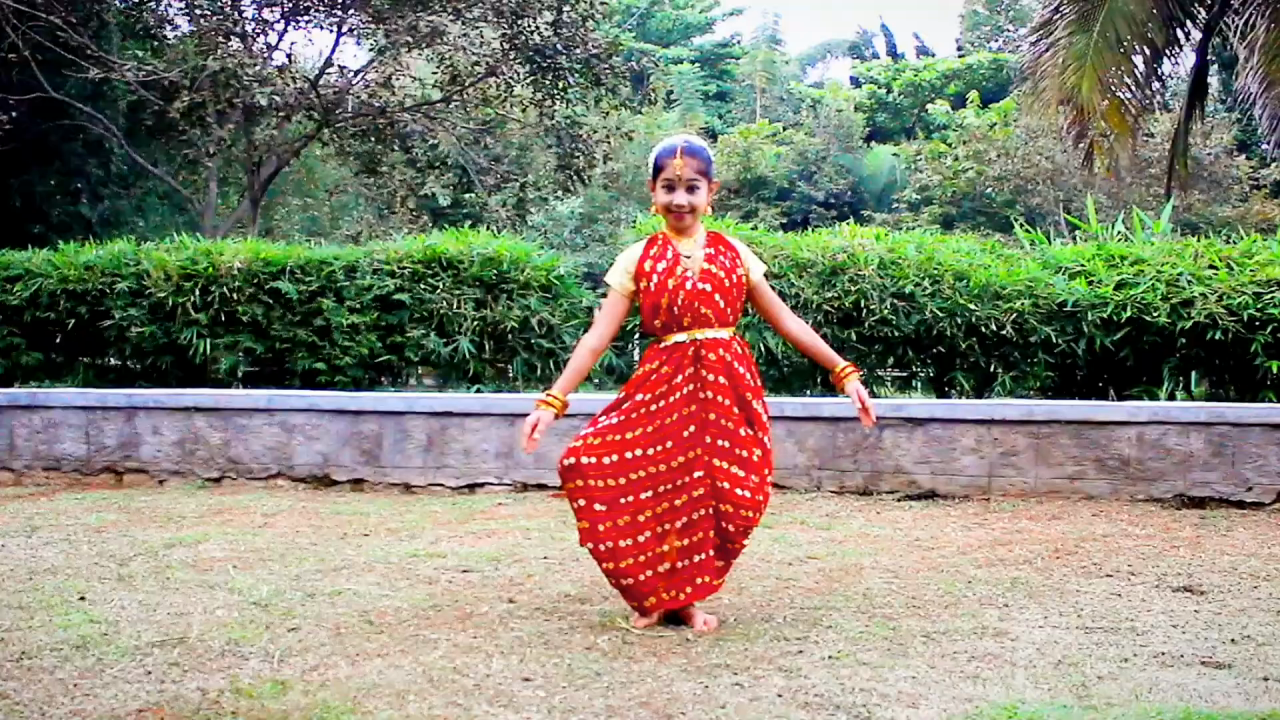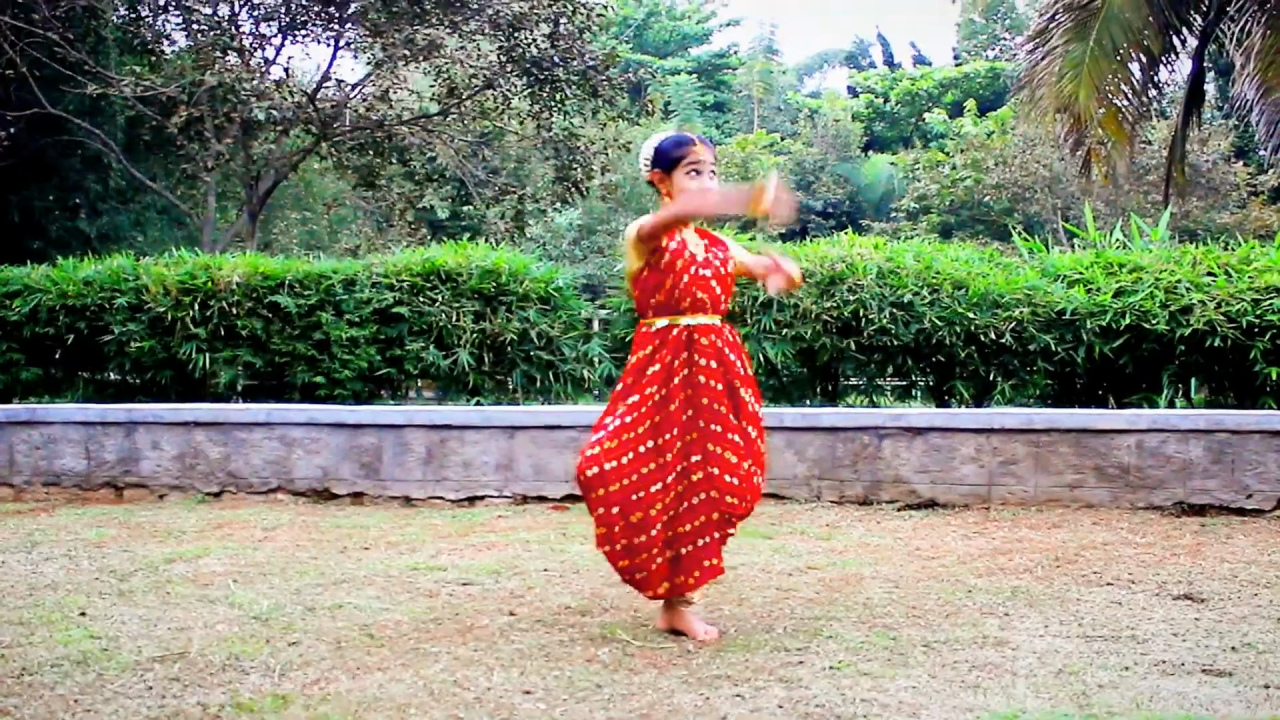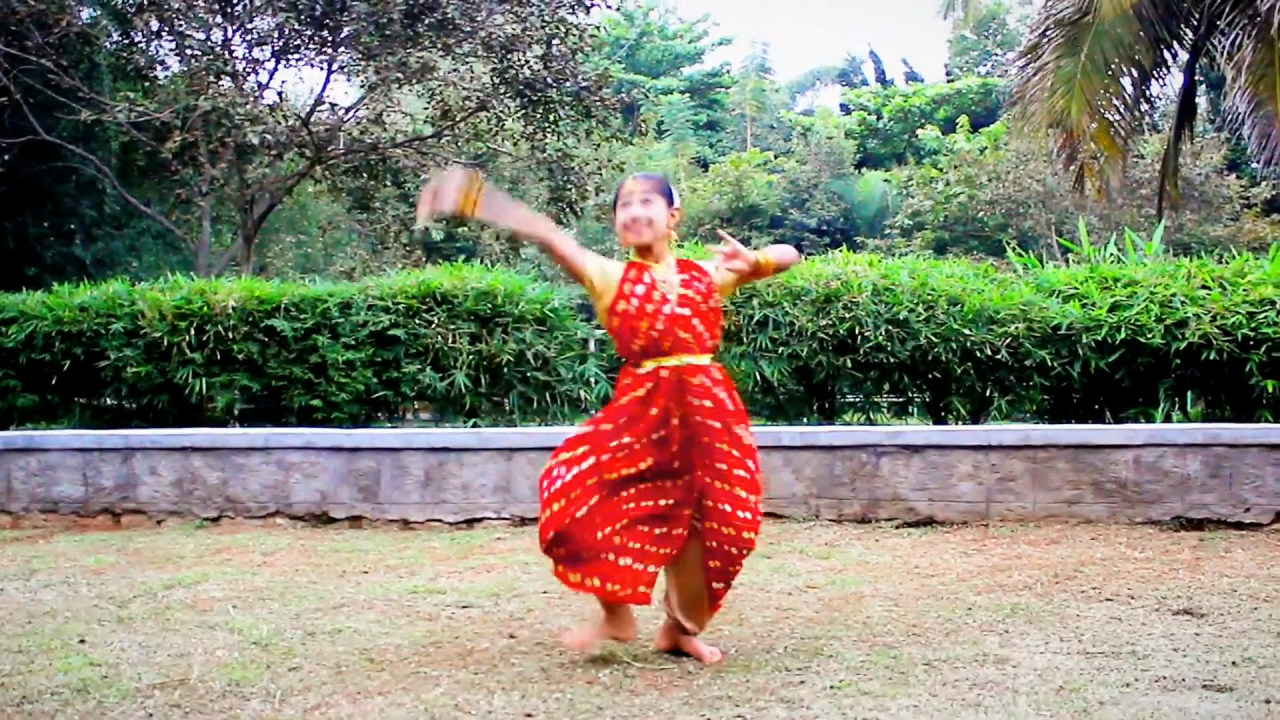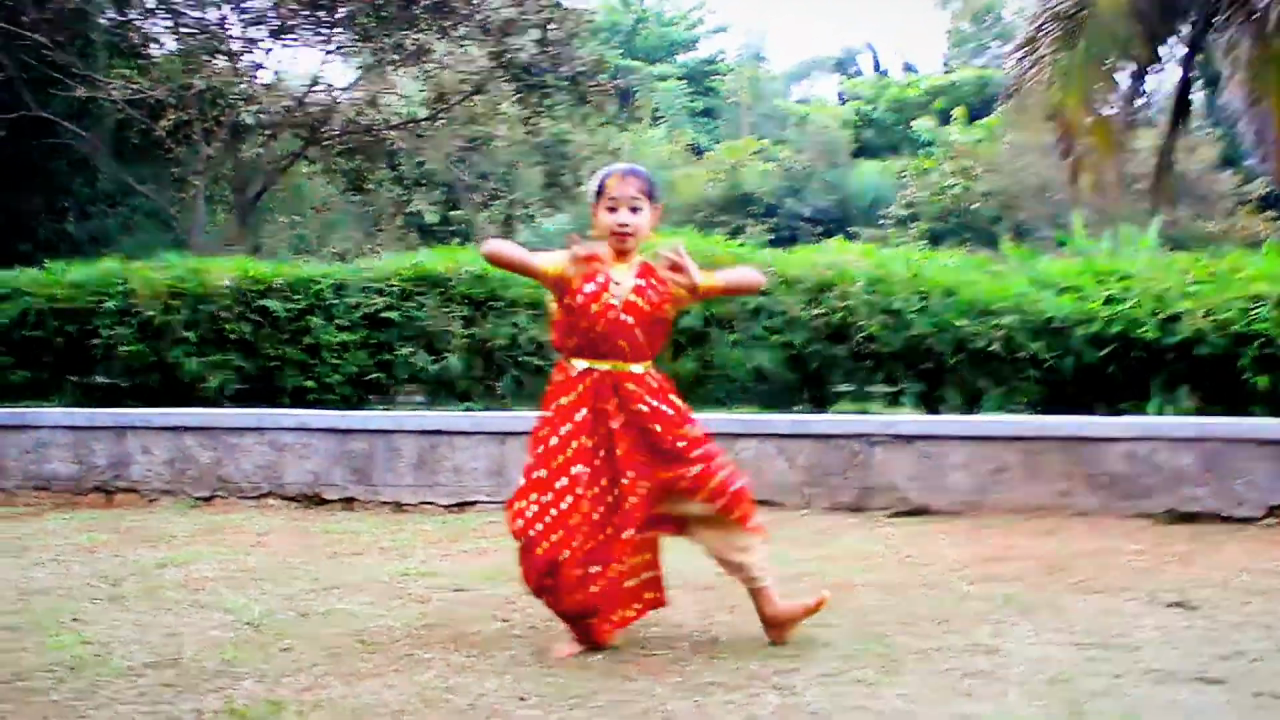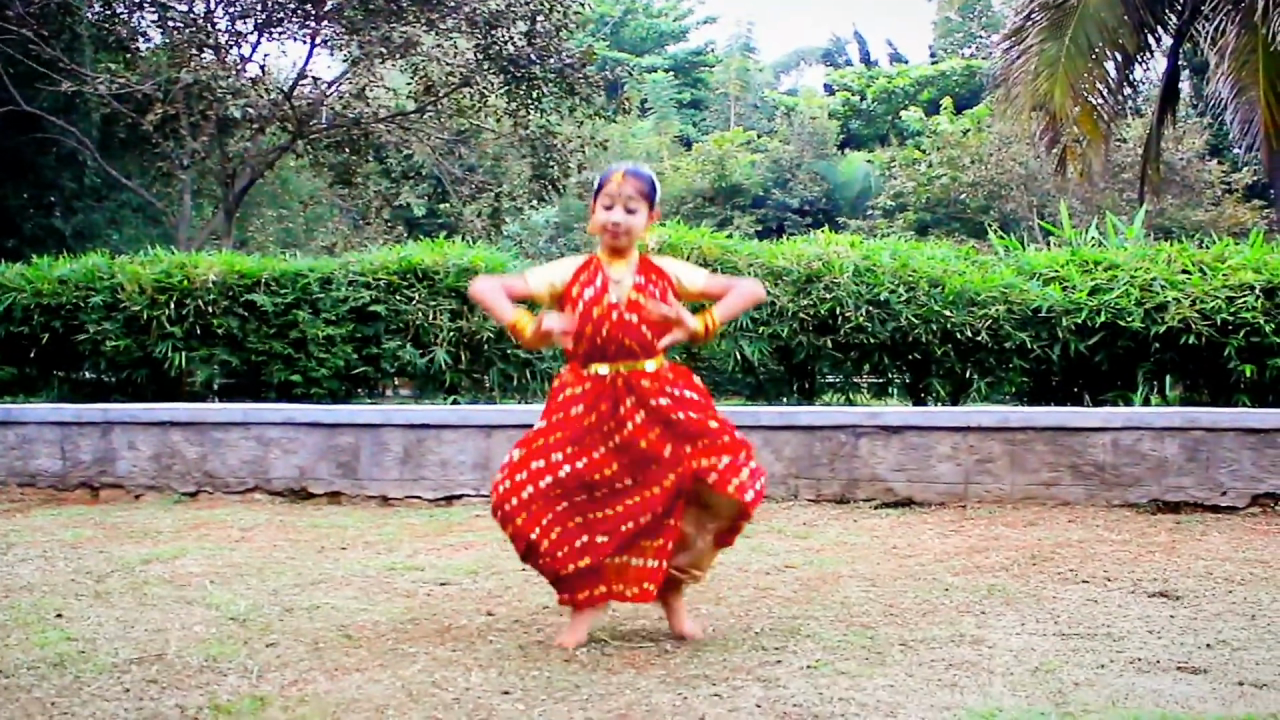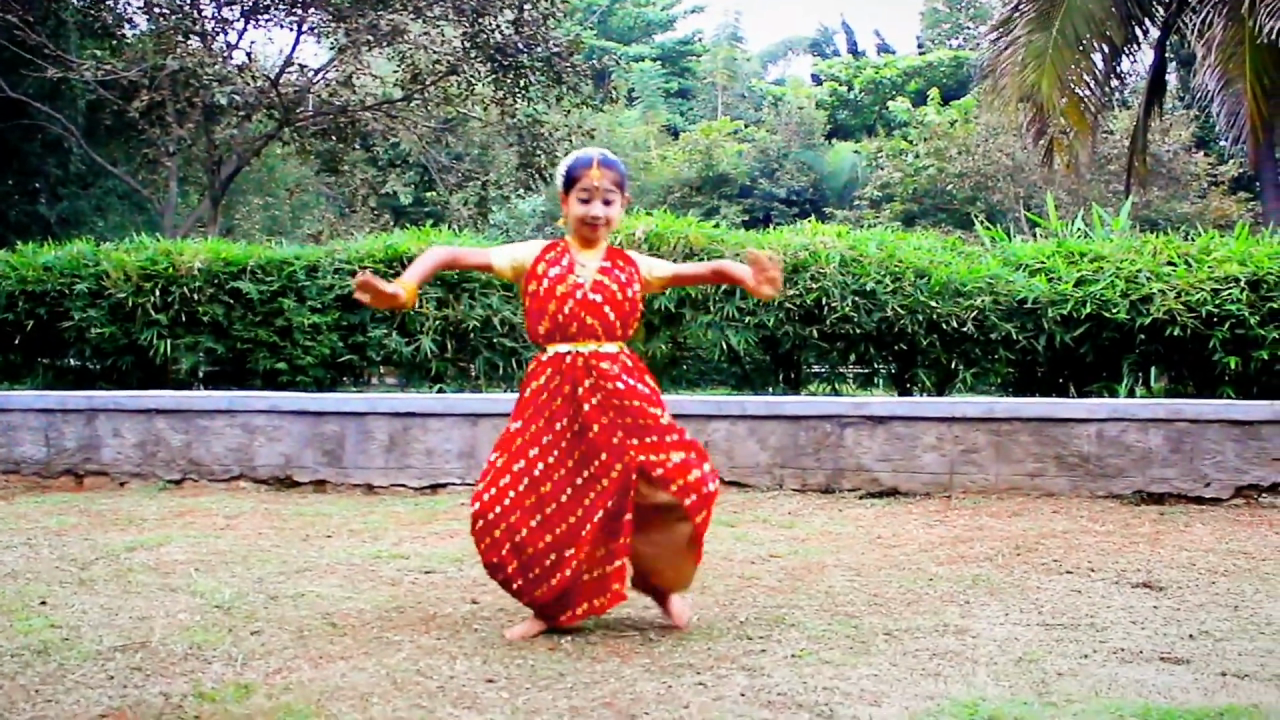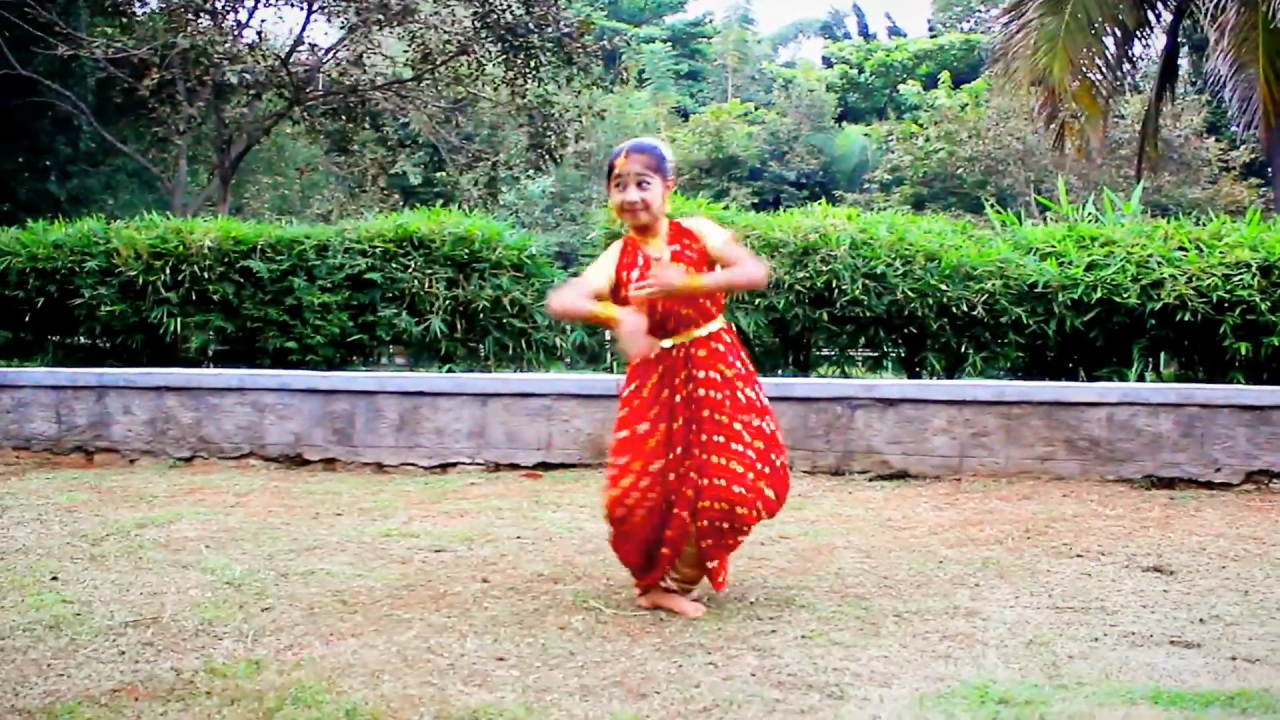
dt=0.7s
person 1, frame 1
left shoulder: (735, 254)
right shoulder: (638, 259)
left elbow: (785, 320)
right elbow: (598, 336)
left wrist: (845, 372)
right wrist: (552, 401)
left hip: (728, 387)
right hip: (664, 386)
left knee: (726, 496)
left ankle: (686, 596)
right ankle: (653, 593)
person 1, frame 2
left shoulder: (720, 245)
right shoulder: (645, 235)
left elbow: (774, 269)
right elbow: (680, 211)
left wrist: (783, 271)
right wrist: (752, 202)
left hip: (719, 369)
right hip: (662, 368)
left knee: (706, 482)
right knee: (613, 464)
left ankle: (678, 603)
person 1, frame 3
left shoulder: (707, 274)
right shoulder: (611, 277)
left elbow: (788, 254)
right elbow: (547, 234)
left wrist: (754, 262)
right wrist: (473, 198)
left hip: (705, 406)
right hip: (643, 405)
left knee: (715, 520)
right knee: (574, 484)
left ankle: (682, 629)
right ankle: (616, 615)
person 1, frame 4
left shoulder: (665, 278)
right shoulder: (573, 265)
left elbow: (753, 280)
right elbow: (492, 250)
left wrist: (701, 278)
right wrist: (556, 271)
left hip: (644, 404)
right hip: (580, 407)
left knee: (712, 492)
right knee: (550, 524)
left ankle: (771, 608)
right ankle: (590, 625)
person 1, frame 5
left shoulder: (666, 273)
right shoulder: (569, 274)
left elbow: (752, 288)
right elbow: (482, 288)
left wrist: (701, 325)
right wrist: (528, 329)
left hip: (657, 402)
right hip: (588, 406)
left knee: (728, 483)
right knee: (523, 493)
left ankle: (672, 585)
right ankle: (585, 598)
person 1, frame 6
left shoulder: (635, 266)
right shoulder: (535, 256)
left elbow: (710, 272)
right elbow: (450, 255)
left wrist: (754, 282)
right wrist: (405, 291)
left hip: (619, 389)
right hip: (551, 392)
left knee: (685, 481)
right knee: (510, 501)
left ankle: (659, 579)
right ankle: (552, 606)
person 1, frame 7
left shoulder: (700, 233)
right shoulder: (614, 262)
left elbow: (756, 272)
right elbow: (559, 302)
left wrist: (687, 283)
right wrist: (617, 315)
left hip: (716, 370)
right hip: (658, 376)
left knee: (732, 488)
right knee: (642, 489)
left ankle: (671, 582)
right ankle: (659, 574)
